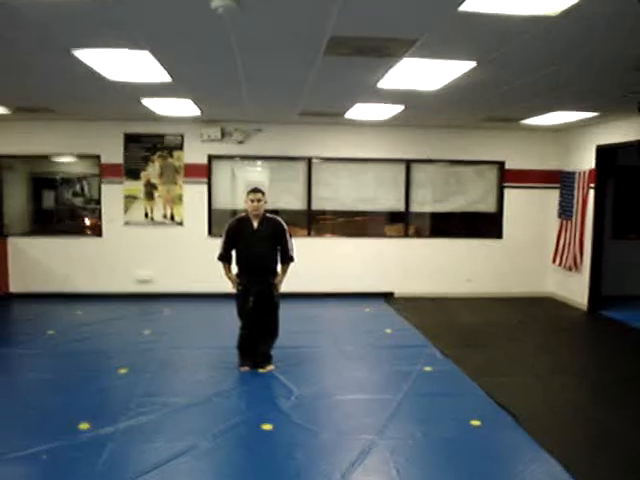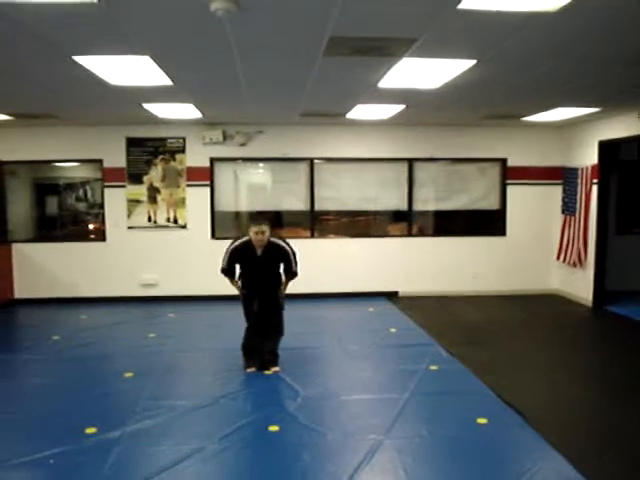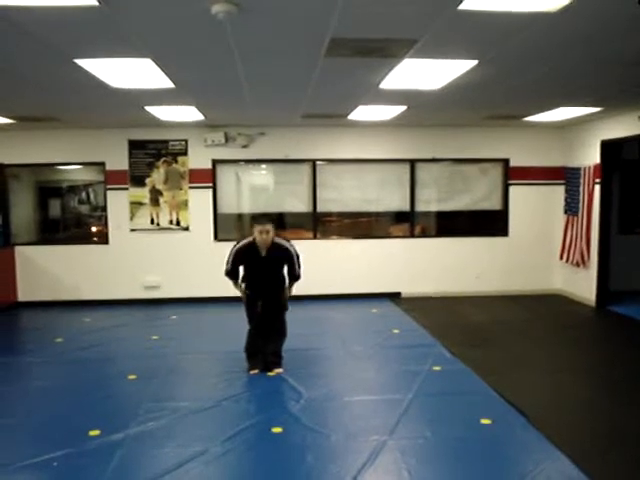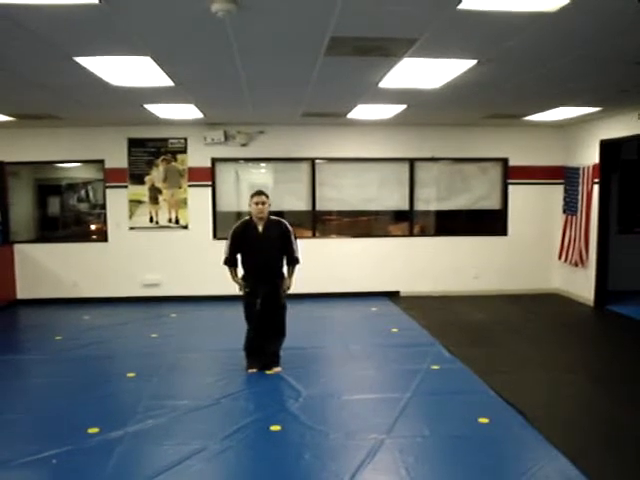
dt=0.7s
person 1, frame 1
left shoulder: (277, 224)
right shoulder: (235, 225)
left elbow: (287, 252)
right elbow: (225, 252)
left wrist: (281, 277)
right wrist: (230, 276)
left hip: (269, 283)
right hip: (244, 283)
left knee: (269, 324)
right knee: (247, 323)
left ankle: (263, 359)
right ankle: (246, 360)
person 1, frame 2
left shoulder: (281, 247)
right shoulder: (238, 247)
left elbow: (292, 269)
right elbow: (226, 267)
left wrist: (284, 287)
right wrist: (236, 285)
left hip: (272, 291)
right hip: (250, 291)
left knee: (274, 325)
right knee: (253, 325)
left ankle: (270, 361)
right ankle: (251, 361)
person 1, frame 3
left shoulder: (285, 248)
right shoulder: (242, 248)
left elbow: (295, 272)
right elbow: (231, 269)
left wrist: (288, 289)
right wrist: (239, 288)
left hip: (276, 292)
right hip: (253, 293)
left knee: (277, 326)
right knee: (256, 326)
left ankle: (273, 362)
right ankle: (254, 363)
person 1, frame 4
left shoulder: (282, 227)
right shoulder: (240, 229)
left elbow: (292, 254)
right elbow: (230, 255)
left wrist: (289, 278)
right wrist: (236, 278)
left hip: (276, 284)
right hip: (252, 285)
left knee: (276, 324)
right knee: (254, 324)
left ankle: (272, 361)
right ankle: (253, 361)
